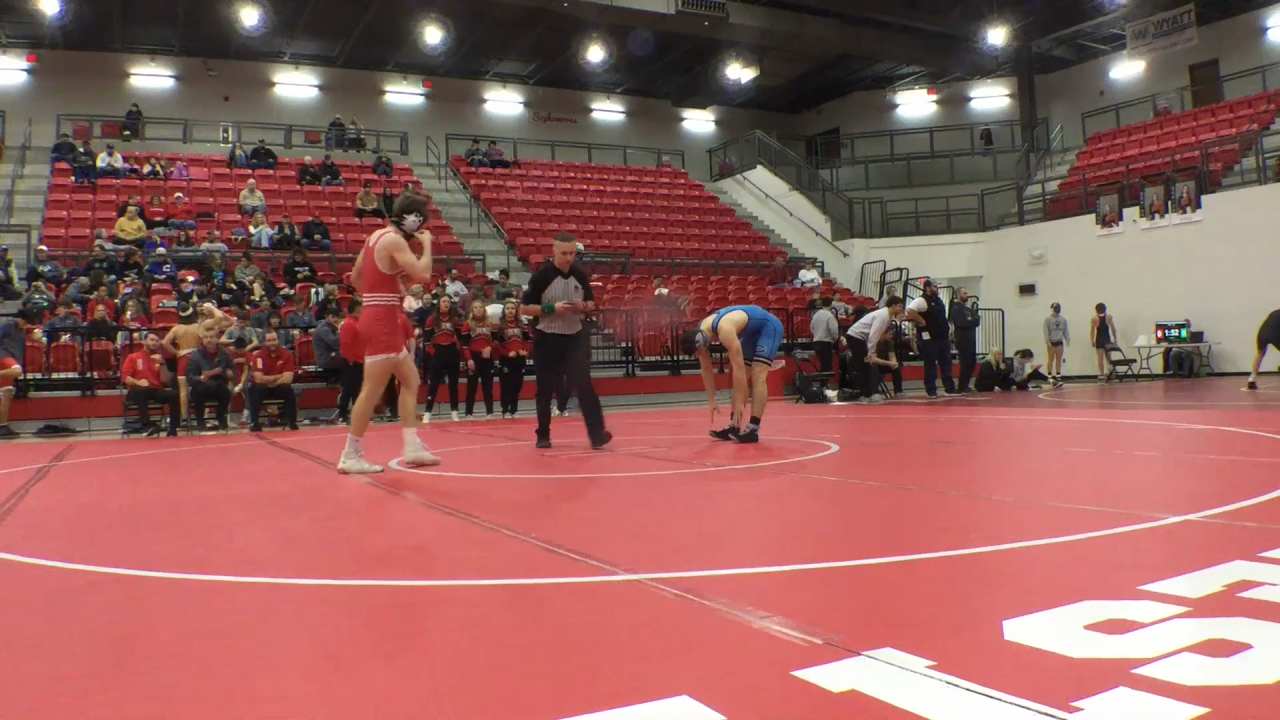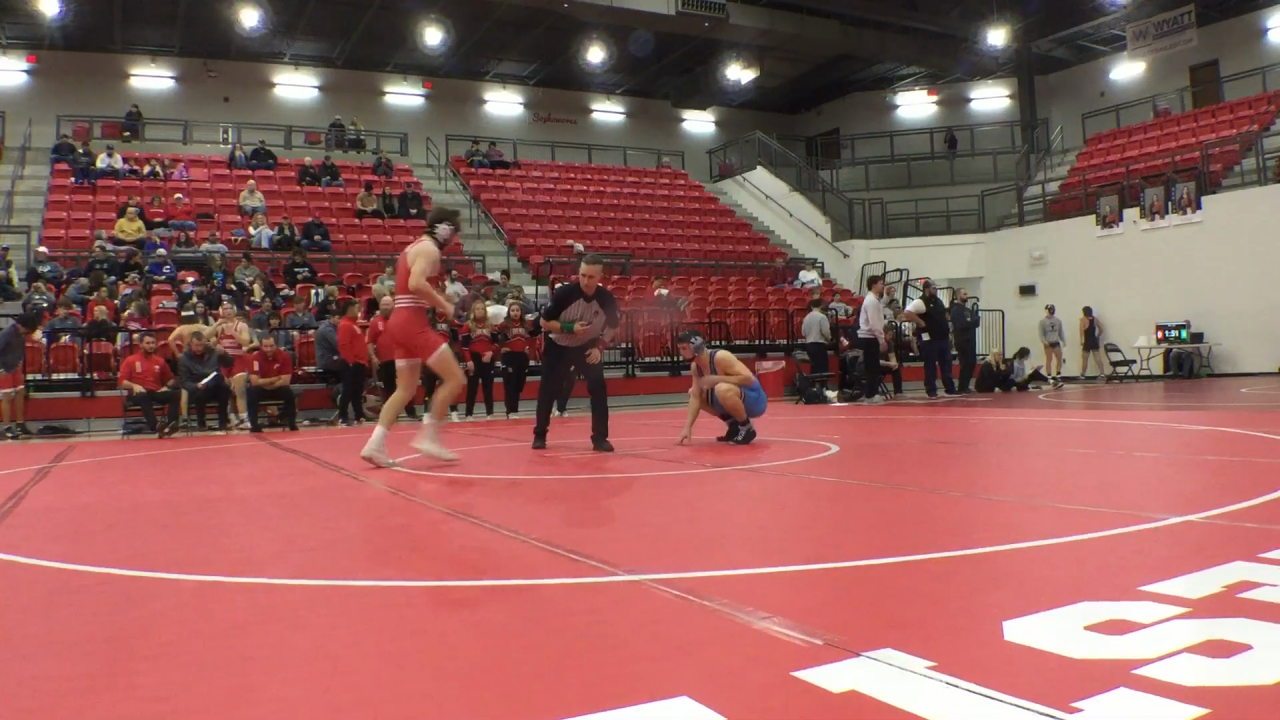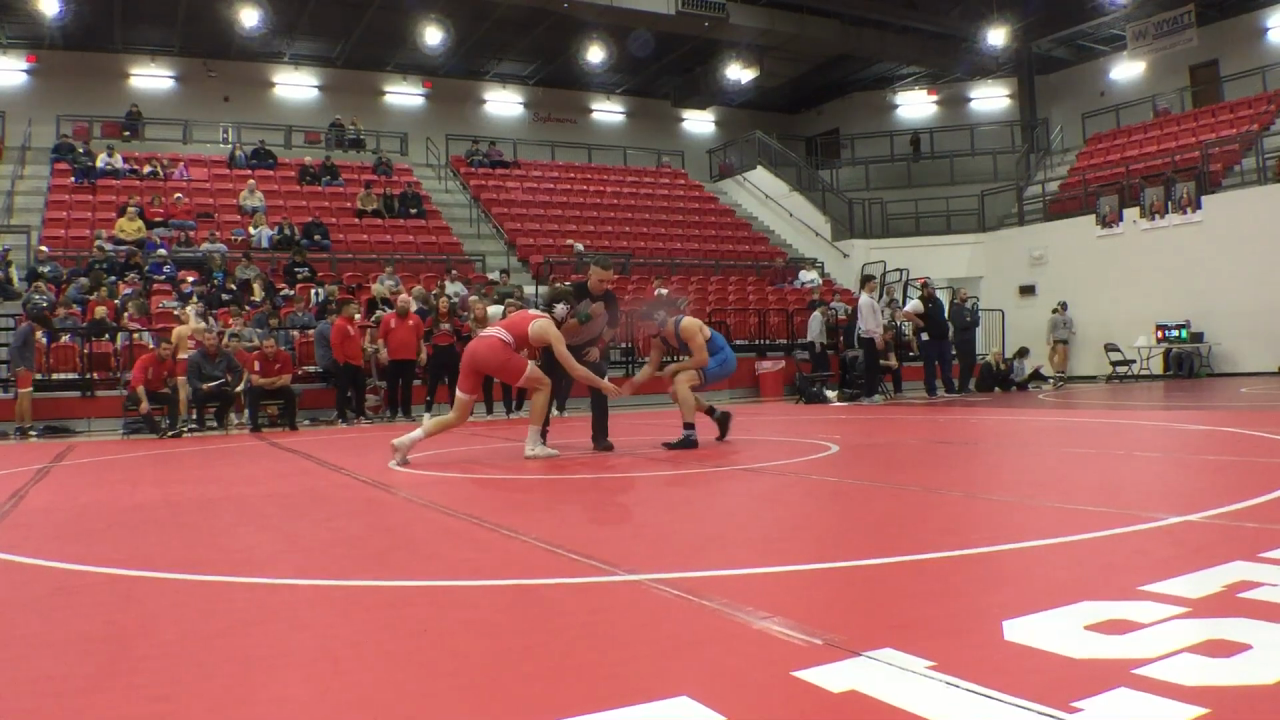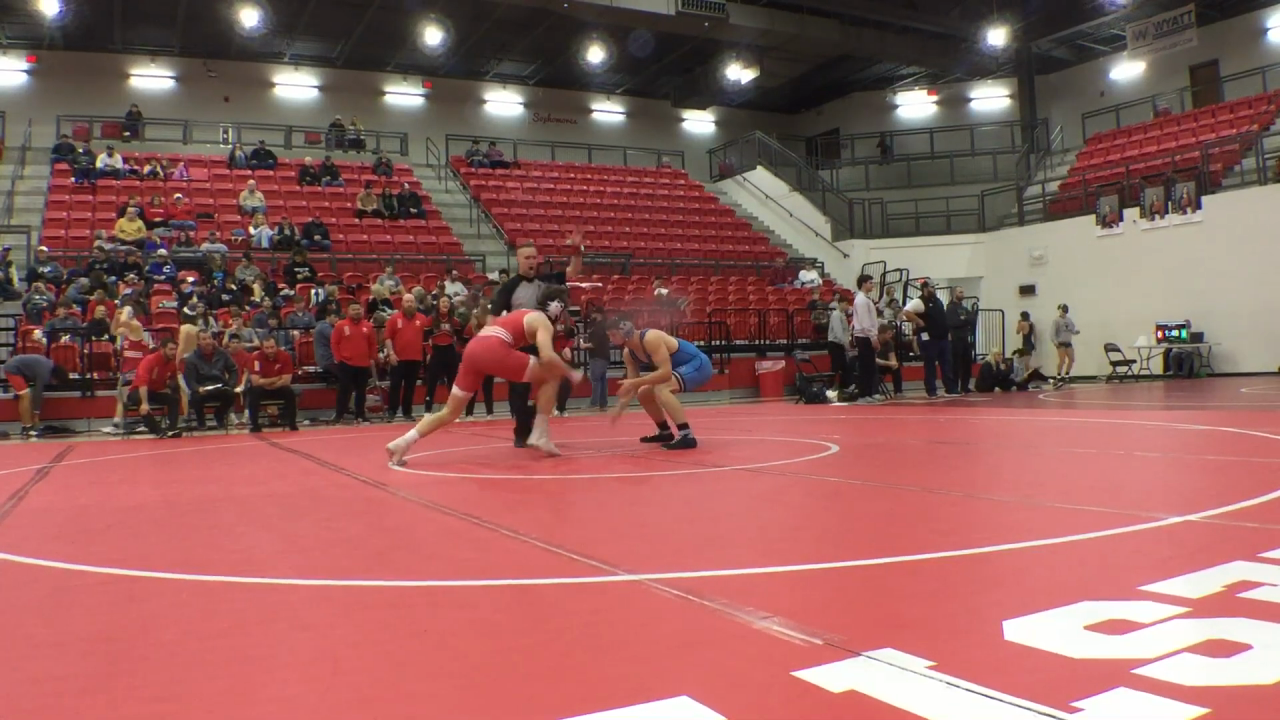
dt=1s
person 1, frame 1
left shoulder: (376, 237)
right shoulder: (394, 240)
left elbow: (355, 277)
right elbow: (422, 275)
right wrist: (427, 245)
left hip: (376, 318)
right hip: (381, 321)
left knee: (411, 382)
right knee: (372, 390)
left ankle: (413, 447)
right ankle: (350, 456)
person 1, frame 2
left shoulder: (415, 247)
right shoulder: (430, 249)
right elbow: (416, 283)
left wrist: (434, 300)
right wrist: (443, 303)
left hip: (400, 321)
right hip: (413, 322)
left knee: (406, 390)
right knee: (455, 378)
left ankle: (376, 446)
right ankle: (428, 438)
person 1, frame 3
left shoulder: (527, 313)
right shoulder: (551, 330)
right elbow: (575, 370)
right wrist: (603, 384)
left hip: (473, 348)
right hip: (494, 351)
left knee: (457, 417)
right knee: (542, 385)
left ankle: (407, 440)
right ankle: (533, 445)
person 1, frame 4
left shoulder: (523, 314)
right shoulder: (544, 323)
right elbow: (548, 357)
right wrist: (571, 373)
left hip: (474, 348)
right hip: (493, 351)
left knee: (450, 413)
right knee: (552, 376)
left ankle: (401, 444)
right ankle: (540, 436)
person 2, frame 1
left shoulder: (580, 275)
right shoulder: (541, 276)
left elbow: (591, 304)
right elbow: (525, 308)
left wrist: (582, 306)
right wrist: (552, 308)
left hip: (575, 336)
right hip: (547, 338)
left knee: (584, 384)
right knee: (545, 388)
left ankle: (597, 431)
right ankle: (543, 434)
person 2, frame 2
left shoulder: (606, 298)
right shoulder: (564, 293)
left elbow: (613, 326)
right elbow: (544, 322)
left wrist: (599, 347)
right wrist: (570, 328)
left hip: (587, 347)
right hip: (558, 347)
left knee: (598, 387)
right knee: (549, 390)
left ankle: (600, 438)
right ankle: (540, 435)
person 2, frame 3
left shoulder: (610, 298)
right shoulder: (572, 292)
left elbow: (613, 326)
right elbow: (558, 325)
left wrist: (599, 346)
right wrist: (586, 316)
left hip: (588, 347)
right knee: (549, 389)
left ankle: (600, 437)
right ankle: (540, 435)
person 2, frame 4
left shoulder: (546, 281)
right shoulder: (509, 287)
left elbow: (573, 273)
right elbow: (493, 316)
left wrist: (576, 249)
right knee: (519, 390)
left ankle: (529, 427)
right ankle: (522, 433)
